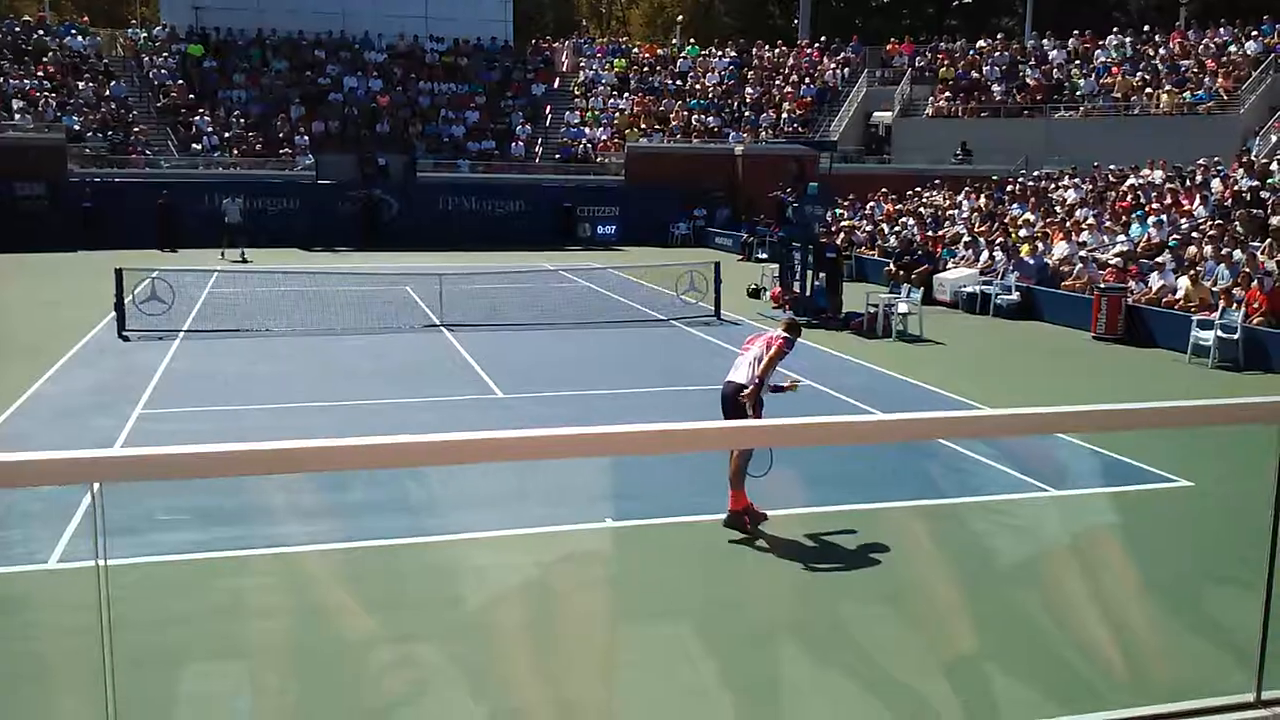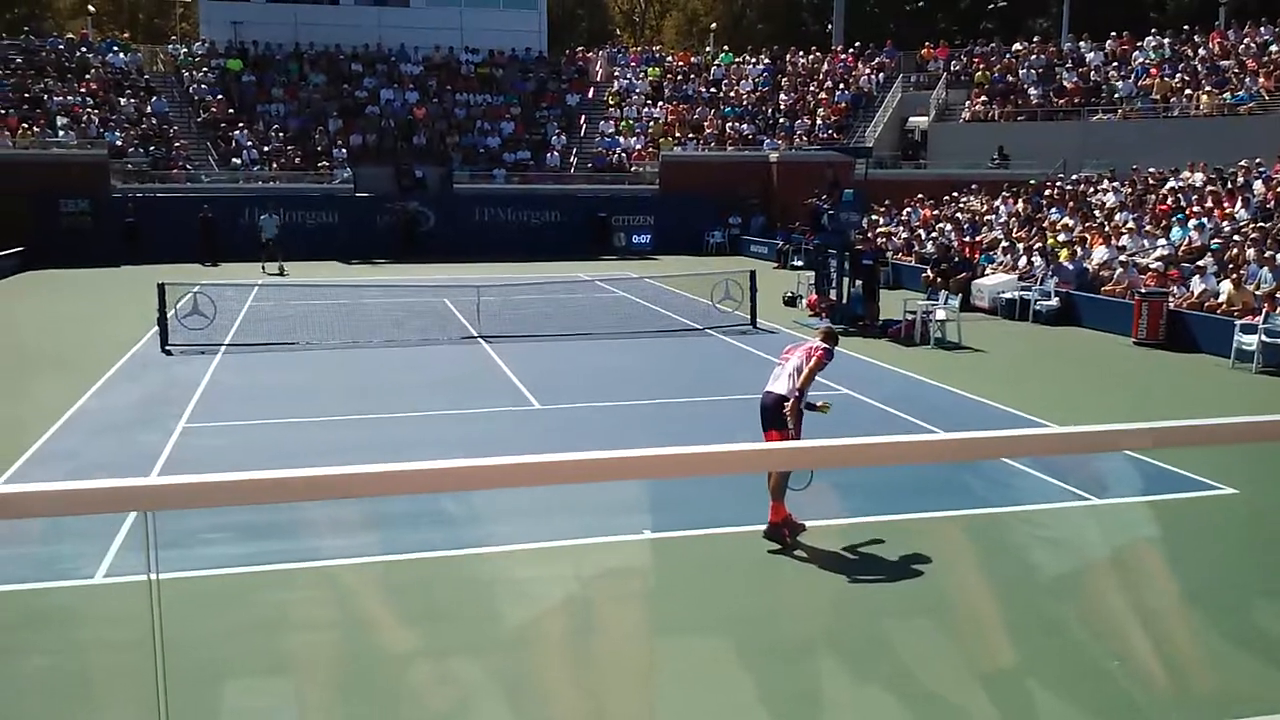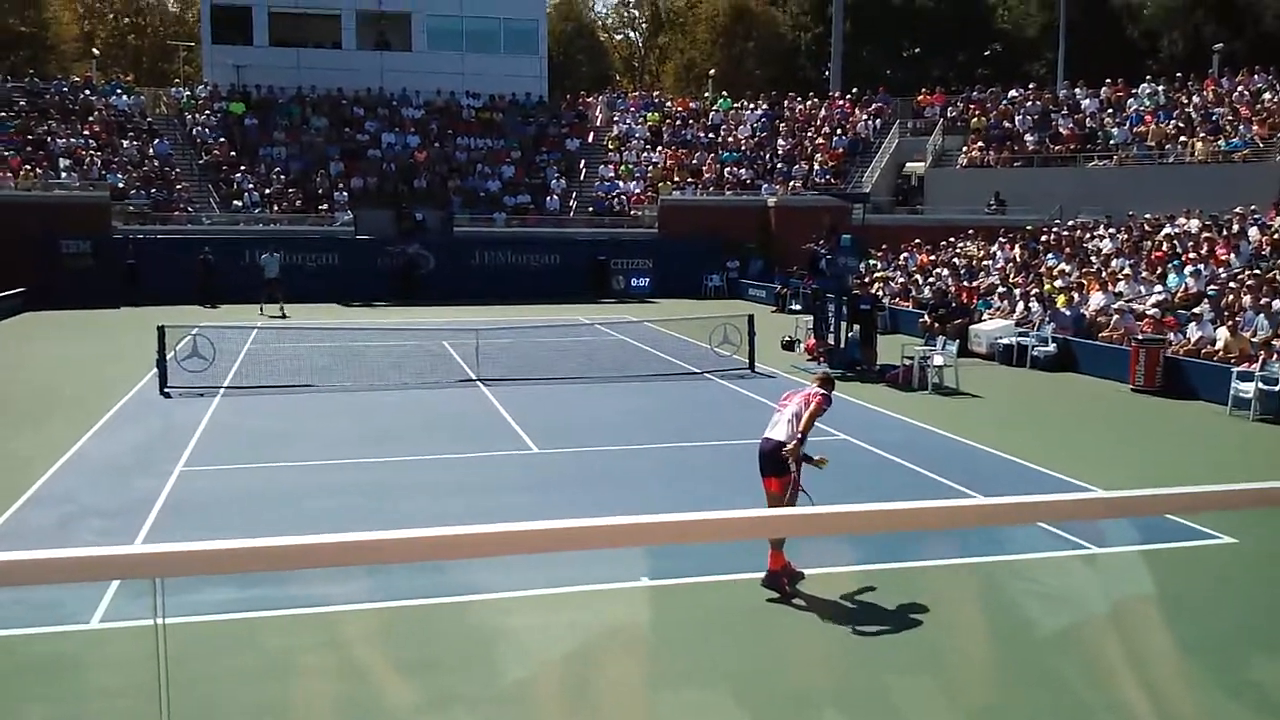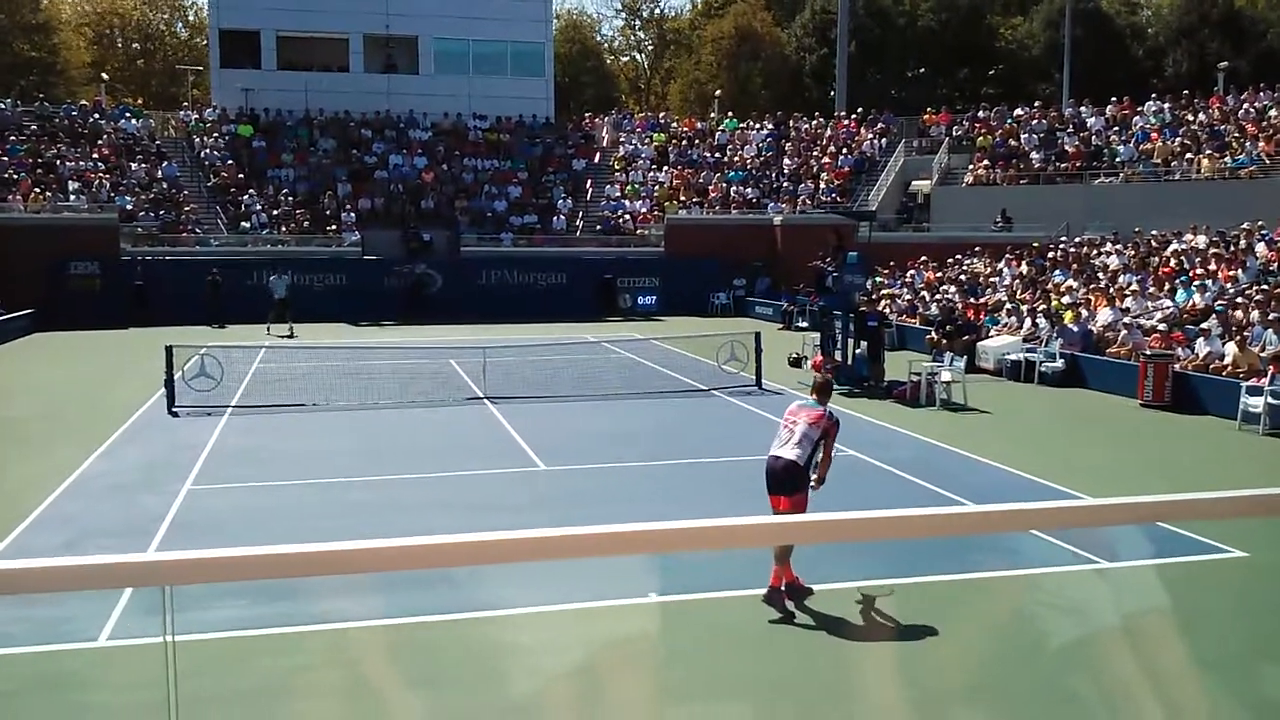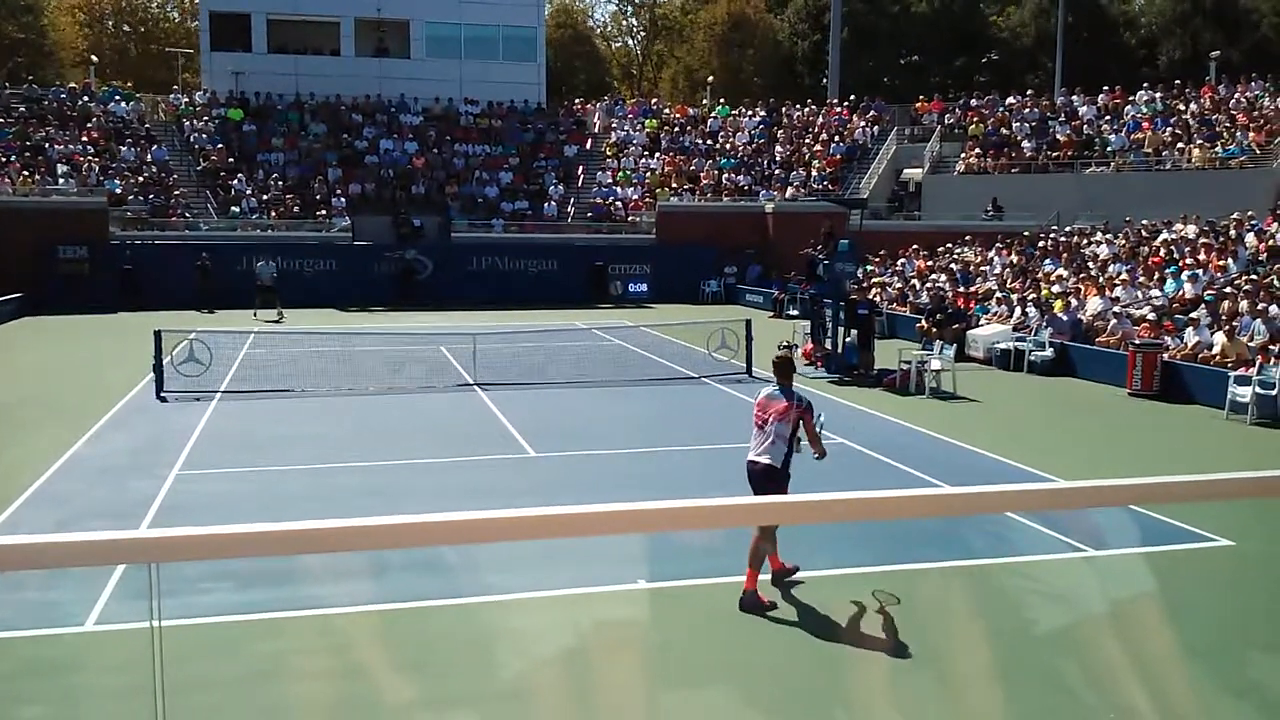
dt=1s
person 1, frame 1
left shoulder: (757, 337)
right shoulder: (785, 338)
right elbow: (769, 359)
left wrist: (782, 388)
right wrist: (755, 388)
left hip: (730, 388)
right hip: (745, 391)
left knee: (739, 449)
right knee: (743, 451)
left ankle: (742, 505)
right ankle: (735, 511)
person 1, frame 2
left shoulder: (794, 347)
right shoulder: (824, 349)
right elbow: (809, 371)
left wrist: (812, 406)
right wrist: (796, 400)
left hip: (768, 398)
right hip: (784, 403)
left ankle: (781, 517)
right ankle: (774, 523)
person 1, frame 3
left shoulder: (792, 394)
right shoulder: (823, 395)
right elbow: (810, 414)
left wrist: (808, 459)
right wrist: (798, 441)
left hip: (766, 445)
right hip: (782, 449)
left knee: (774, 511)
left ankle: (780, 565)
right ankle: (773, 572)
person 1, frame 4
left shoulder: (793, 407)
right shoulder: (830, 419)
right elbow: (826, 456)
left wrist: (811, 468)
right wrist: (820, 478)
left hip: (772, 462)
right hip: (792, 469)
left ankle: (790, 582)
right ankle: (774, 588)
person 1, frame 5
left shoulder: (762, 395)
right shoulder: (801, 404)
right elbow: (814, 441)
right wrist: (820, 451)
left hip: (753, 463)
right hip: (773, 469)
left knee: (768, 522)
right knee: (764, 529)
left ankle: (778, 568)
right ankle: (749, 593)
